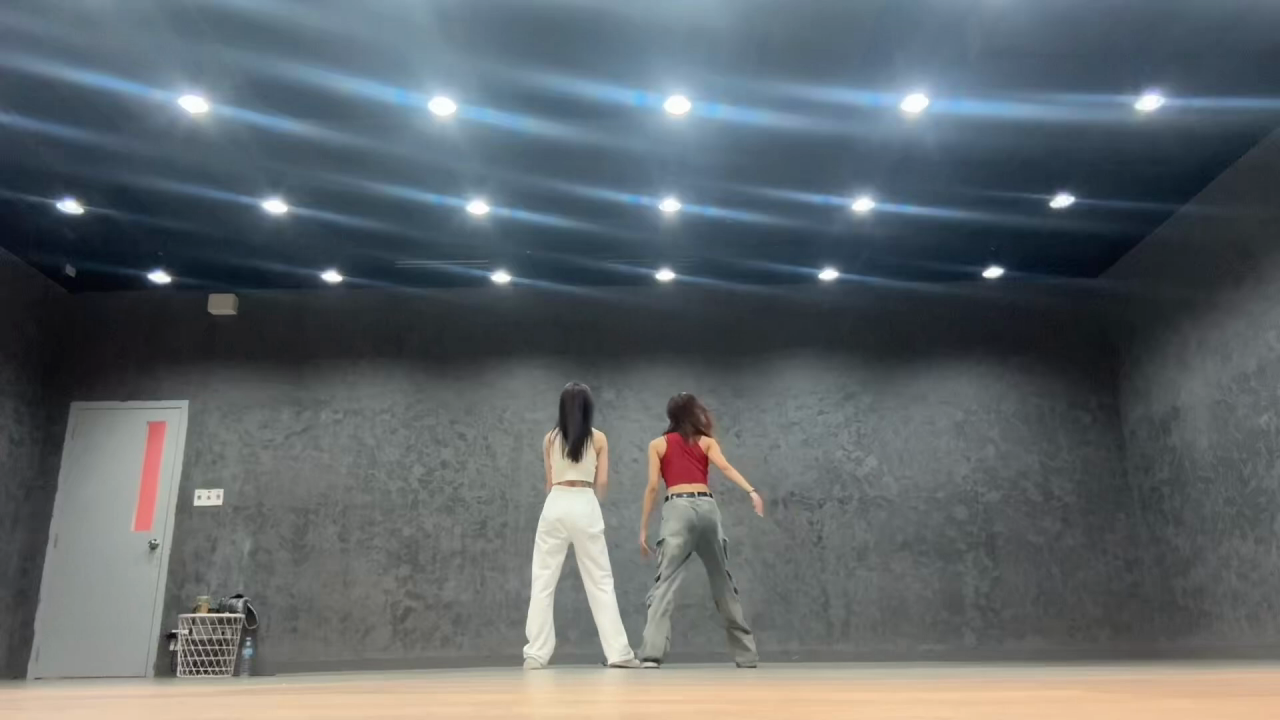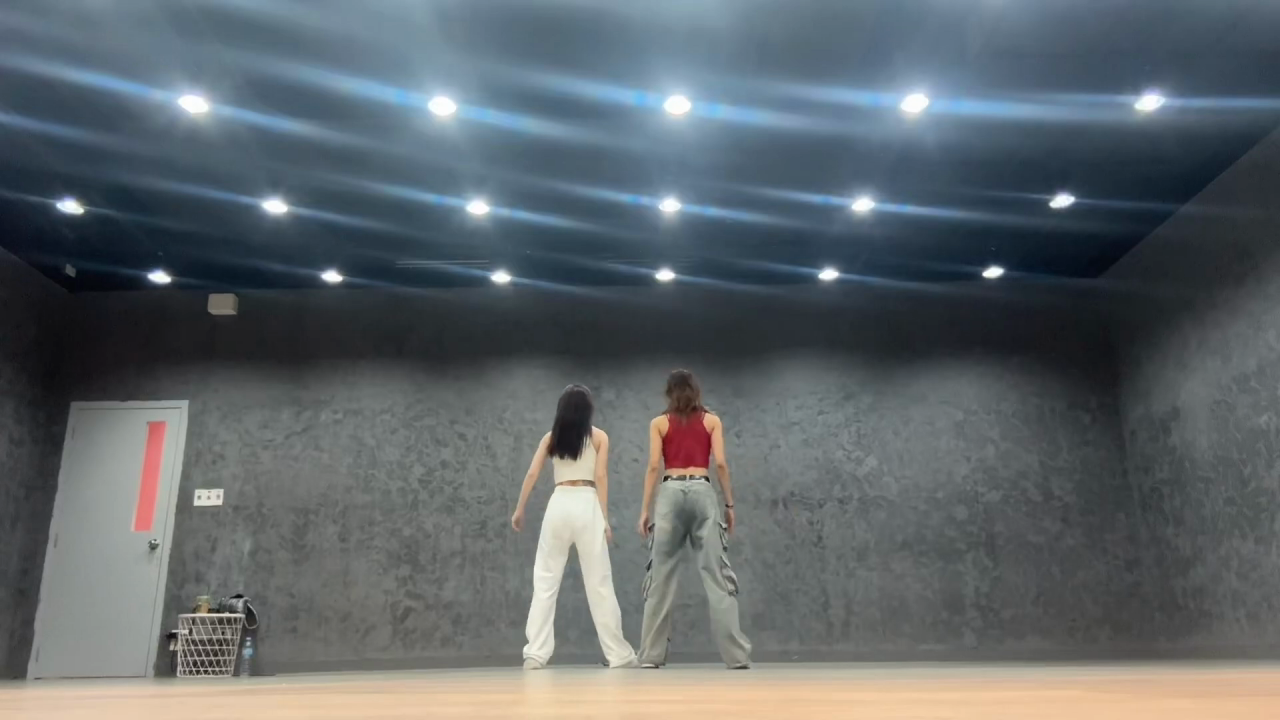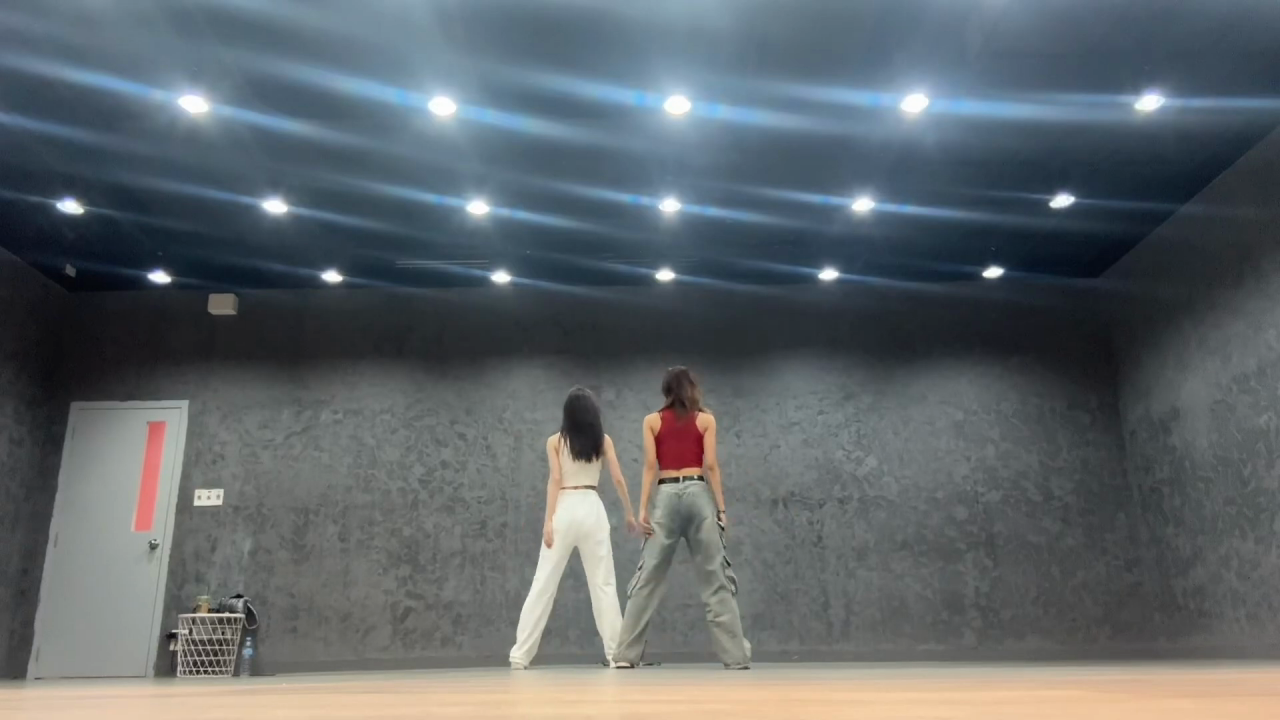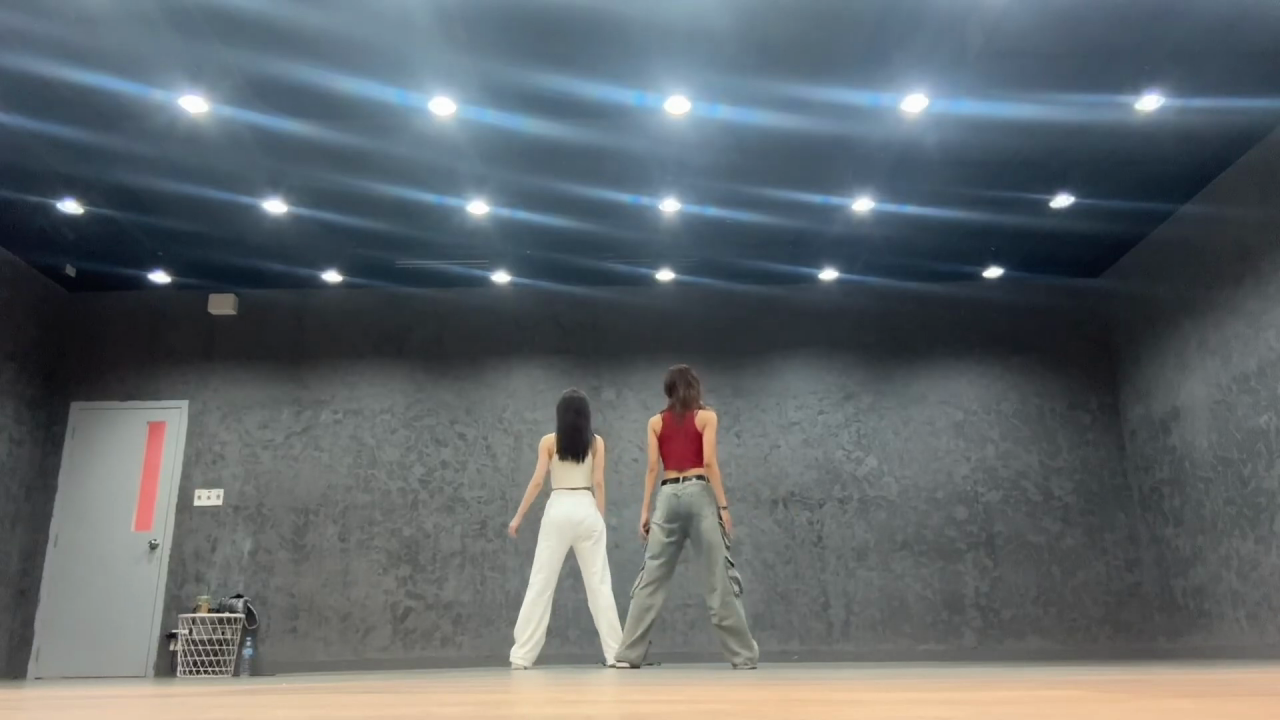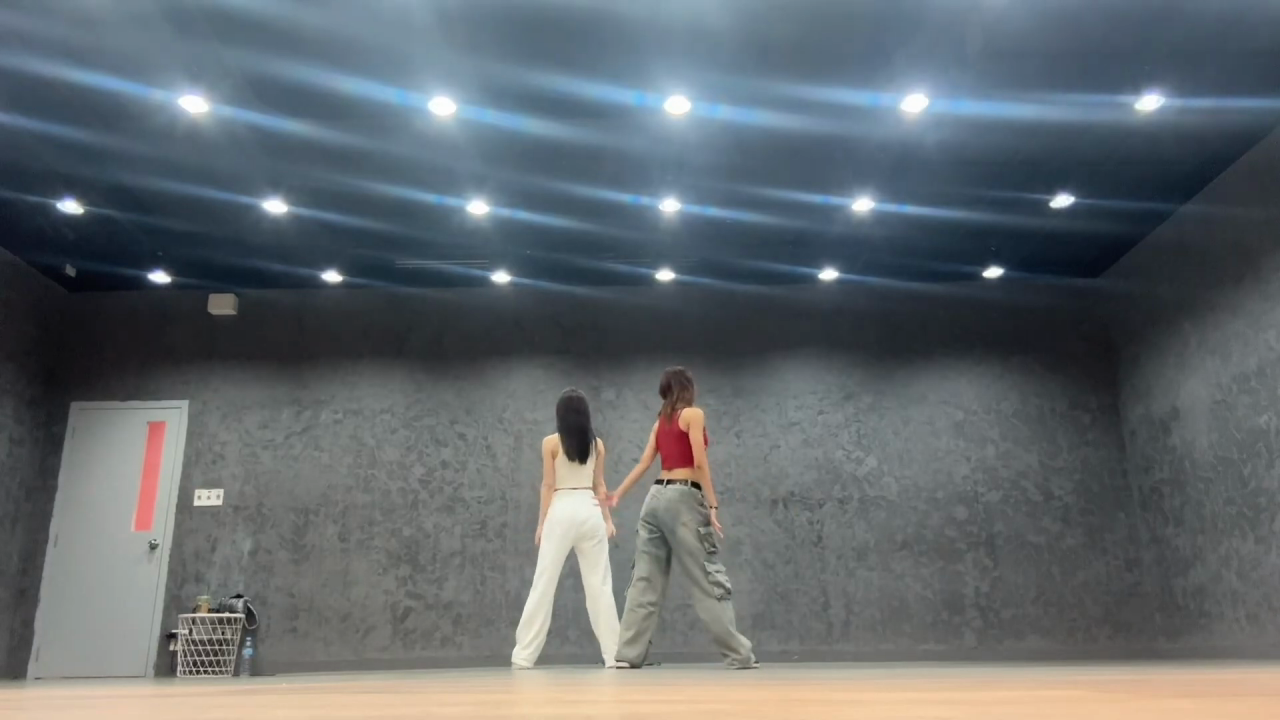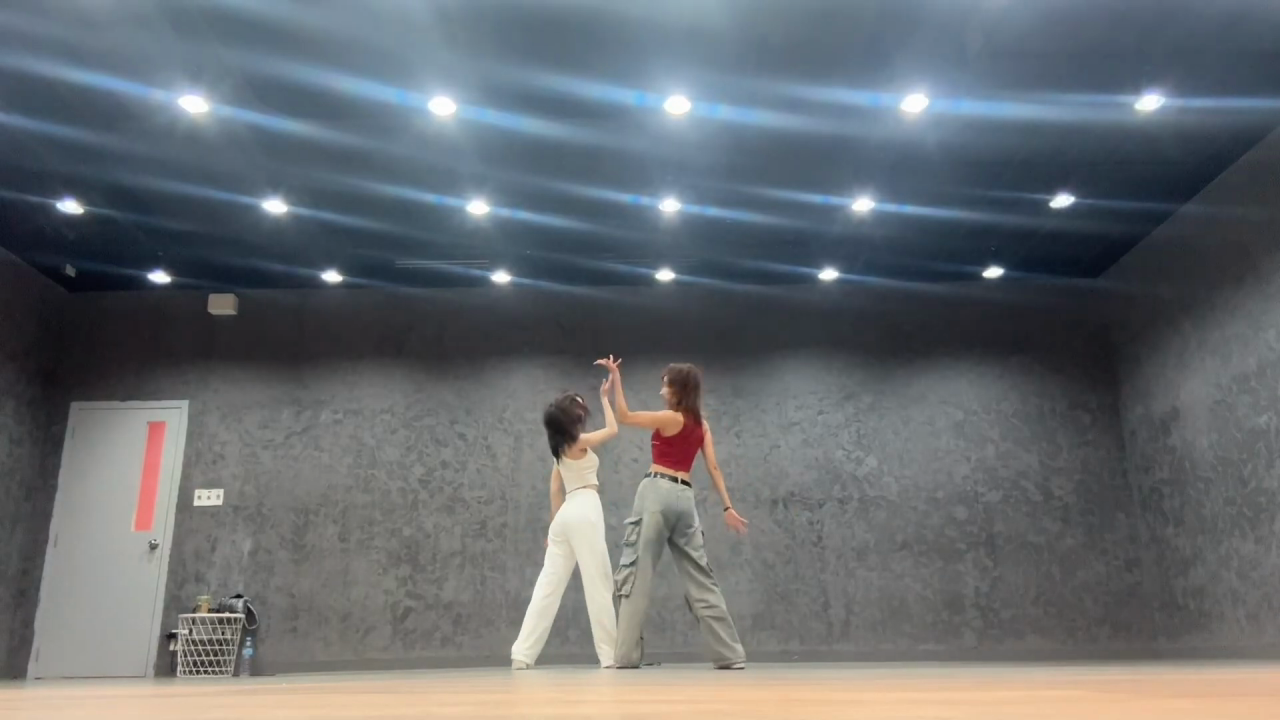
dt=0.4s
person 1, frame 1
left shoulder: (657, 444)
right shoulder: (706, 442)
left elbow: (652, 486)
right elbow: (725, 468)
left wrist: (644, 529)
right wrist: (752, 492)
left hip: (676, 510)
right hip: (707, 508)
left knee: (665, 585)
right knee: (722, 586)
left ankle: (652, 652)
right ankle: (745, 654)
person 1, frame 2
left shoulder: (659, 423)
right shoulder: (712, 420)
left elbow: (654, 466)
right elbow: (720, 462)
left wrist: (645, 509)
right wrist: (729, 504)
left hip: (671, 493)
right hip: (703, 493)
left knee: (661, 576)
right knee: (717, 574)
left ankle: (652, 655)
right ankle: (736, 655)
person 1, frame 3
left shoulder: (652, 421)
right shoulder: (706, 420)
left elbow: (650, 466)
right elbow: (711, 466)
left wrist: (643, 508)
right wrist: (721, 508)
left hip: (666, 496)
right hip: (698, 494)
left knee: (647, 577)
right knee: (716, 577)
left ankle: (626, 655)
right ankle: (735, 655)
person 1, frame 4
left shoulder: (656, 422)
right shoulder: (707, 417)
left elbow: (653, 468)
right elbow: (710, 463)
left wrist: (645, 510)
right wrist: (723, 506)
left hip: (668, 497)
right hip: (699, 494)
left knee: (651, 577)
right knee: (719, 578)
left ankle: (628, 654)
right ankle: (743, 655)
person 1, frame 5
left shoulder: (661, 421)
right shoulder: (693, 414)
left elbow: (645, 462)
right elbow: (699, 463)
left wrist: (618, 493)
right wrist: (712, 506)
left hip: (655, 498)
right hip: (683, 499)
left knee: (645, 581)
right knee: (708, 579)
left ankle: (628, 654)
right ankle: (739, 655)
person 1, frame 6
left shoulder: (671, 418)
right shoulder: (700, 423)
left elbow: (626, 417)
right elbow: (713, 467)
left wrist: (616, 378)
right wrist: (727, 507)
left hip: (656, 493)
right hip: (684, 498)
left knee: (634, 572)
right knee: (700, 579)
left ankle: (626, 655)
right ankle: (730, 654)
person 2, frame 1
left shoulder: (551, 438)
right shoulder: (598, 438)
left elbow: (549, 482)
right elbow: (602, 482)
left hip: (555, 506)
right hip: (585, 506)
left knee: (543, 582)
right knee: (600, 582)
left ankle: (536, 654)
right ankle: (618, 652)
person 2, frame 2
left shoulder: (550, 438)
right shoulder: (599, 436)
left elbow: (532, 475)
right elbow: (601, 477)
left wrist: (519, 510)
right wrist: (604, 517)
left hip: (559, 504)
right hip: (587, 505)
left knee: (546, 583)
right knee: (599, 583)
left ankle: (536, 654)
right ankle: (619, 655)
person 2, frame 3
left shoulder: (555, 441)
right shoulder: (604, 440)
left elbow: (555, 480)
right elbow: (618, 479)
left wrist: (548, 520)
right wrist: (630, 514)
left hip: (563, 509)
right hip: (591, 509)
left knee: (543, 584)
right knee: (603, 584)
left ankle: (520, 655)
right ankle: (617, 654)
person 2, frame 4
left shoulder: (549, 441)
right shoulder: (596, 442)
left elbow: (538, 481)
right elbow: (598, 482)
left wrist: (518, 517)
right wrist: (601, 516)
left hip: (558, 510)
right hip: (587, 510)
left knee: (541, 583)
right knee: (599, 584)
left ankle: (522, 655)
right ankle: (616, 653)
person 2, frame 5
left shoulder: (551, 442)
right shoulder: (596, 443)
left elbow: (548, 484)
right elbow: (599, 484)
left wrist: (542, 523)
right wrist: (608, 519)
left hip: (561, 511)
right hip: (589, 511)
left knee: (544, 584)
right knee: (599, 585)
left ankle: (524, 656)
right ankle: (614, 654)
person 2, frame 6
left shoulder: (560, 445)
right shoulder: (577, 441)
right elbow: (612, 430)
right wrist: (605, 397)
left hip: (566, 515)
right hip: (585, 511)
left knee: (548, 585)
right knee: (598, 583)
left ankle: (523, 654)
right ankle: (610, 655)
